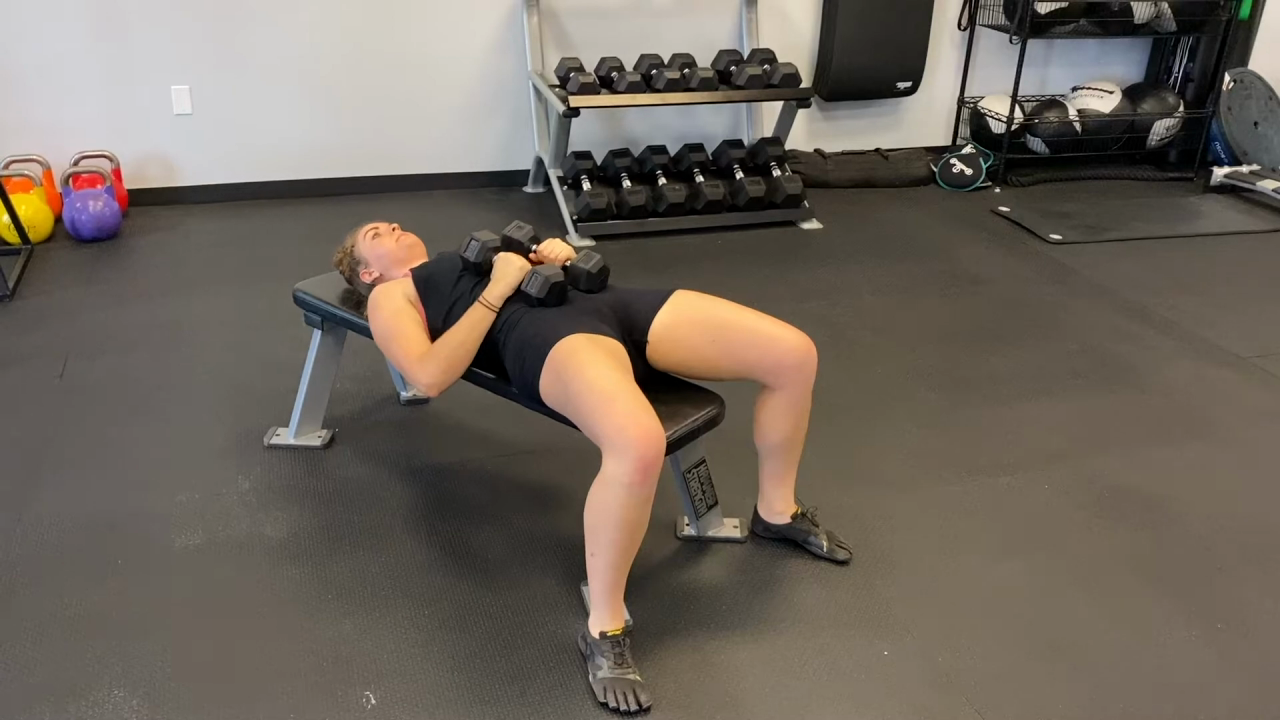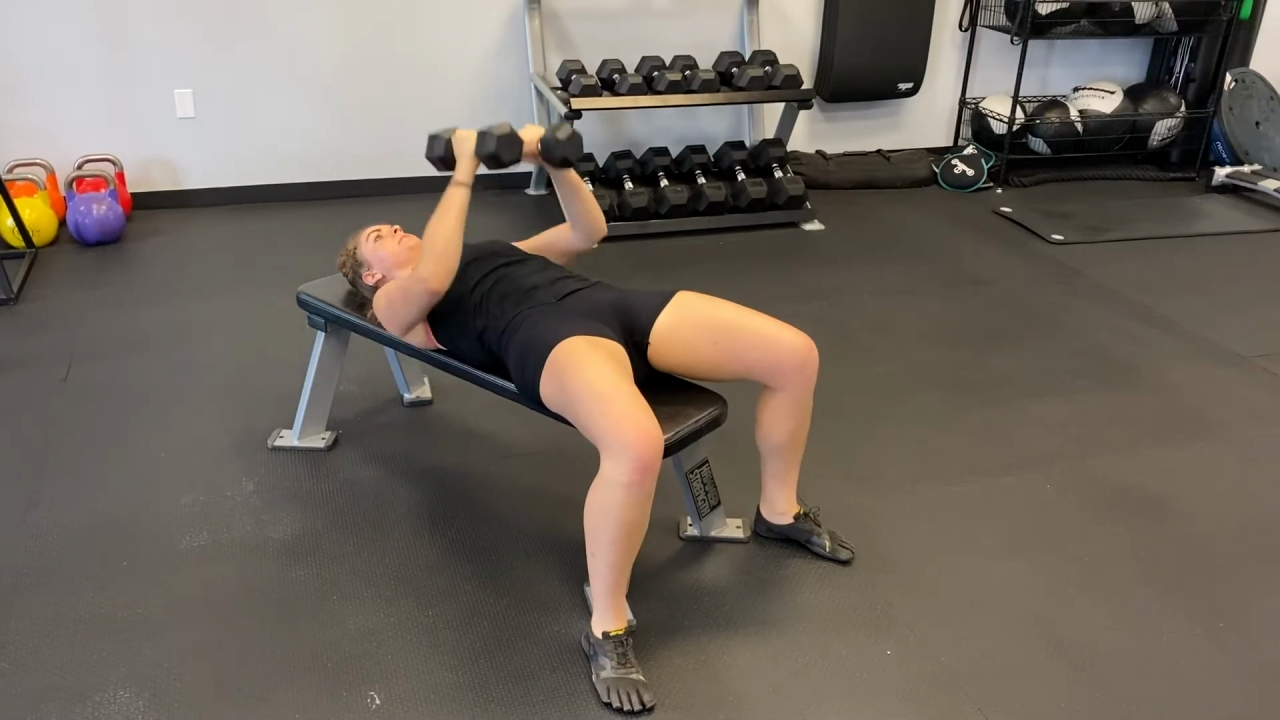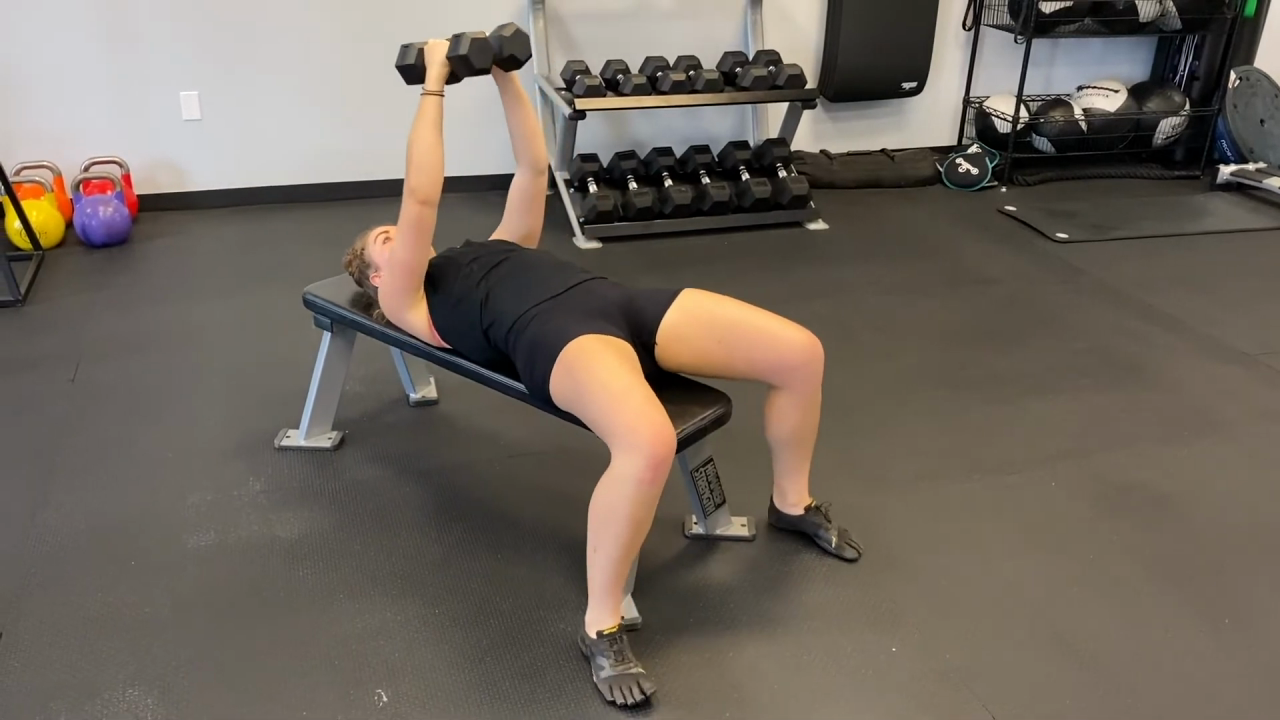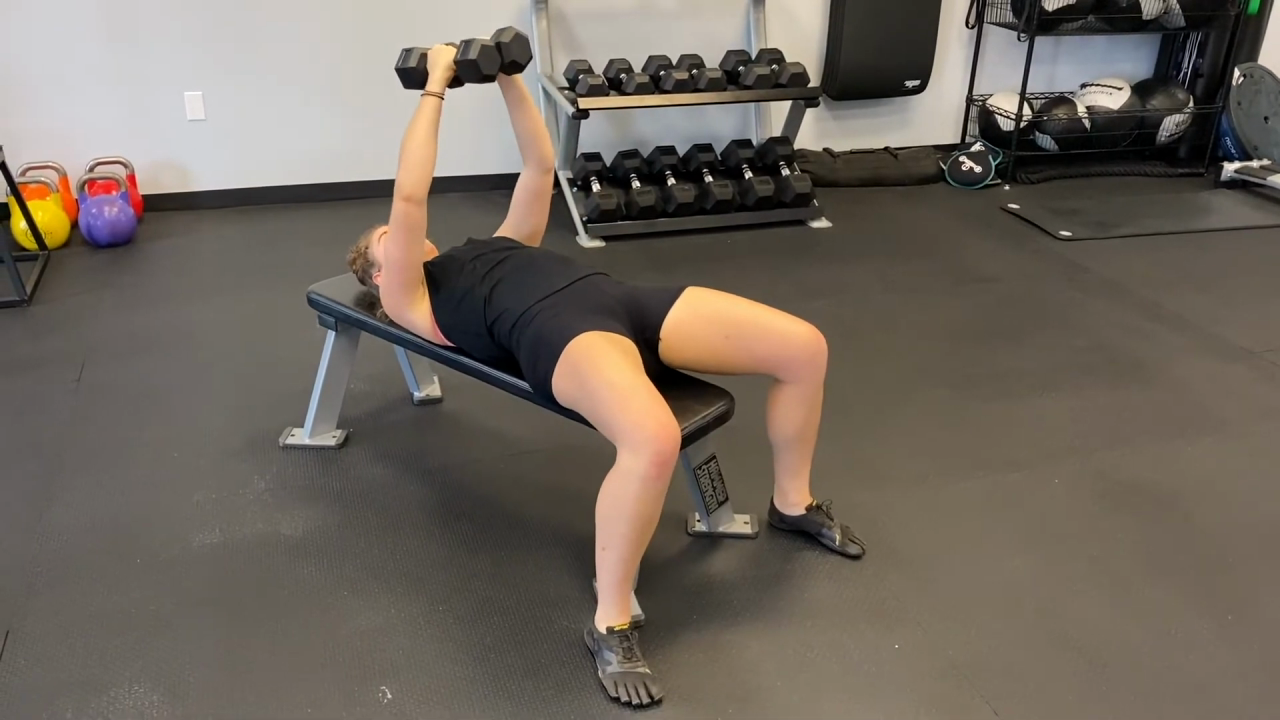
dt=1s
person 1, frame 1
right shoulder: (391, 296)
right elbow: (430, 376)
left wrist: (566, 256)
right wrist: (496, 291)
right hip: (545, 330)
left knee: (793, 354)
right knee: (637, 445)
left ankle: (777, 511)
right ankle: (604, 629)
person 1, frame 2
left shoulder: (500, 249)
right shoulder: (395, 303)
left elbow: (590, 230)
right elbow: (432, 279)
left wrist: (555, 162)
right wrist: (463, 174)
left hip: (610, 300)
right hip: (545, 331)
left knee: (795, 355)
right knee: (636, 447)
left ankle: (780, 511)
right ankle: (607, 629)
person 1, frame 3
left shoulder: (495, 249)
right shoulder: (406, 300)
left elbow: (533, 169)
right elbow: (421, 194)
left wrist: (504, 76)
right wrist: (434, 84)
left hip: (618, 303)
right hip: (551, 331)
left knee: (799, 354)
right knee: (648, 445)
left ankle: (793, 504)
right ankle: (601, 627)
person 1, frame 4
left shoulder: (496, 246)
right shoulder: (409, 297)
left elbow: (540, 167)
right elbow: (408, 195)
left wrist: (507, 79)
right wrist: (435, 88)
left hip: (620, 299)
right hip: (555, 328)
left knee: (805, 348)
right knee: (653, 440)
left ankle: (793, 503)
right ankle: (610, 625)
